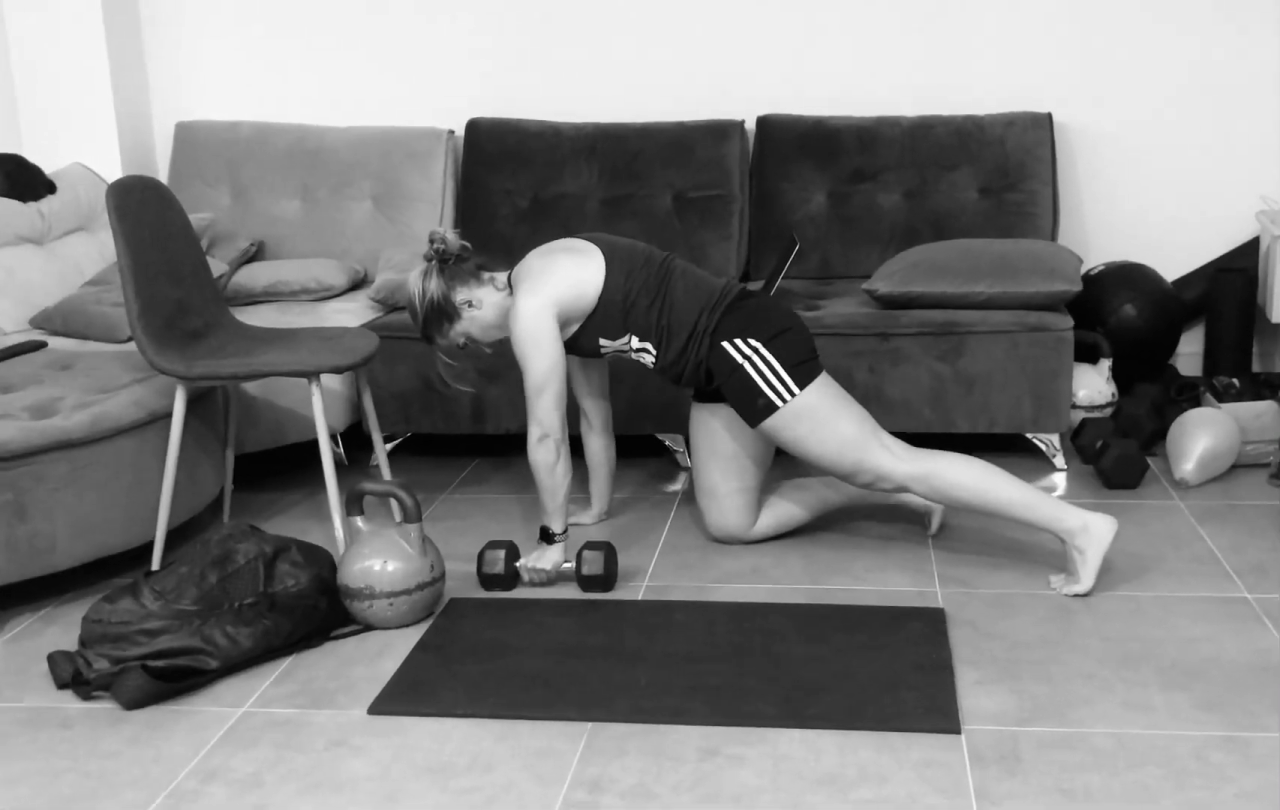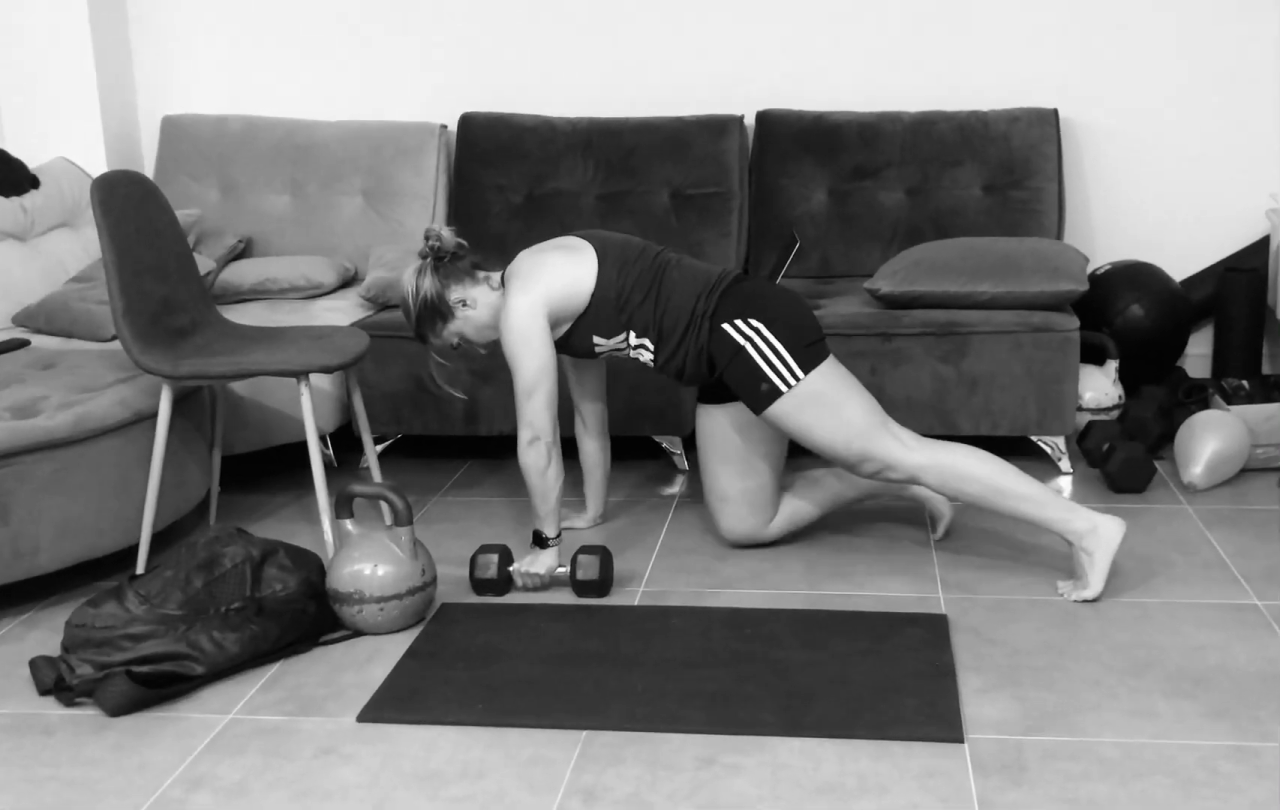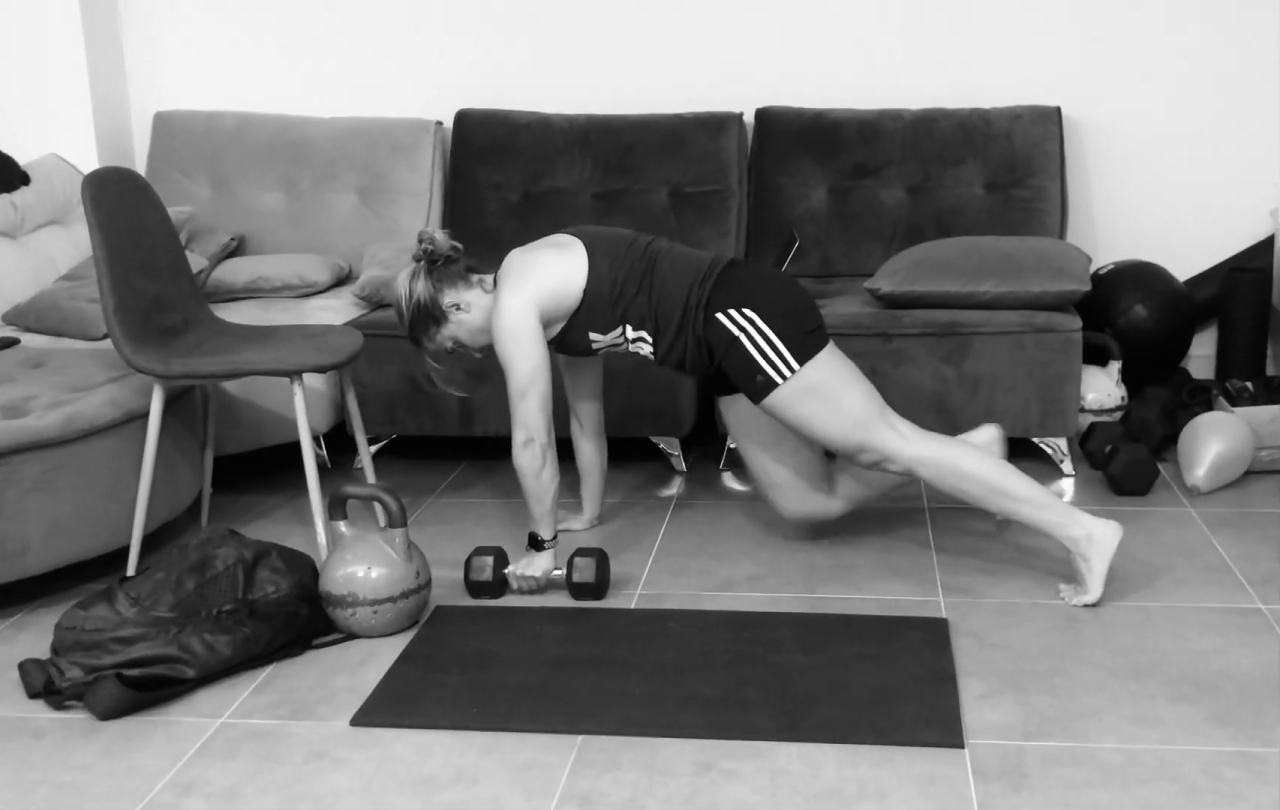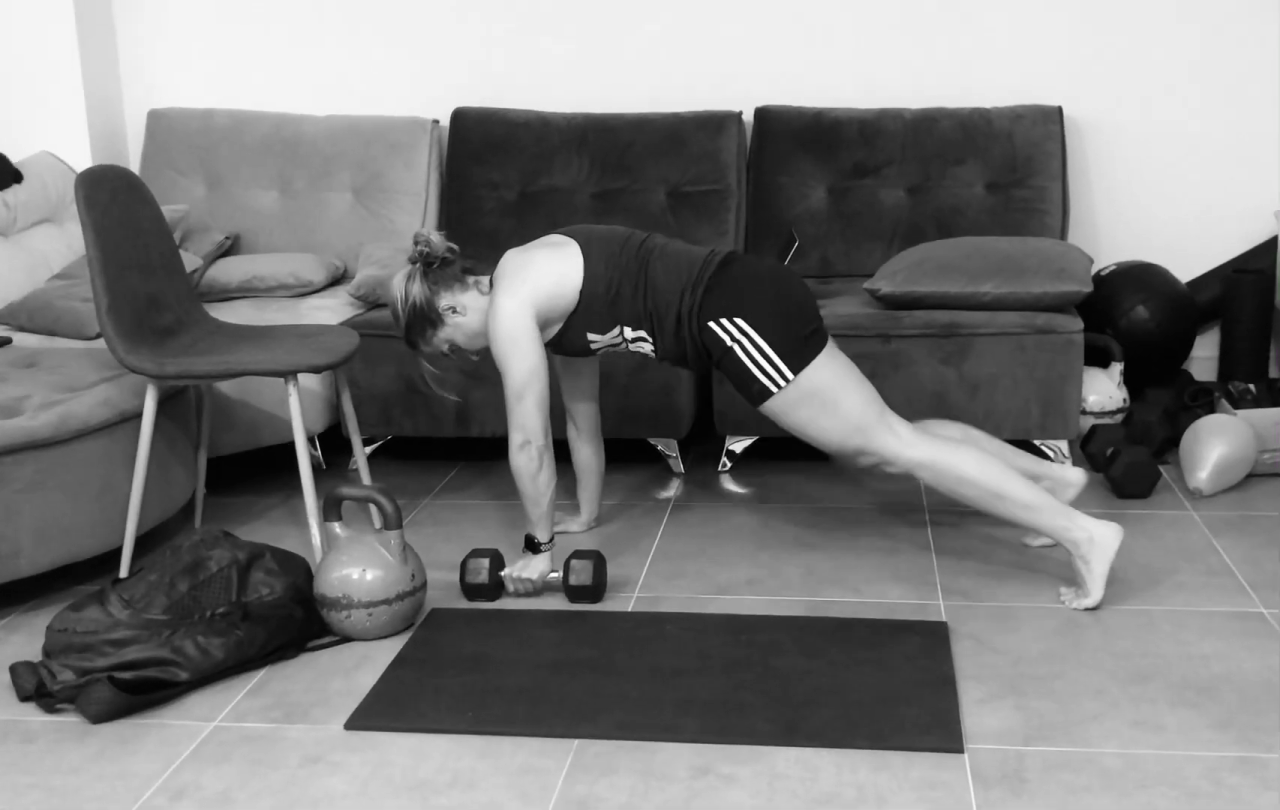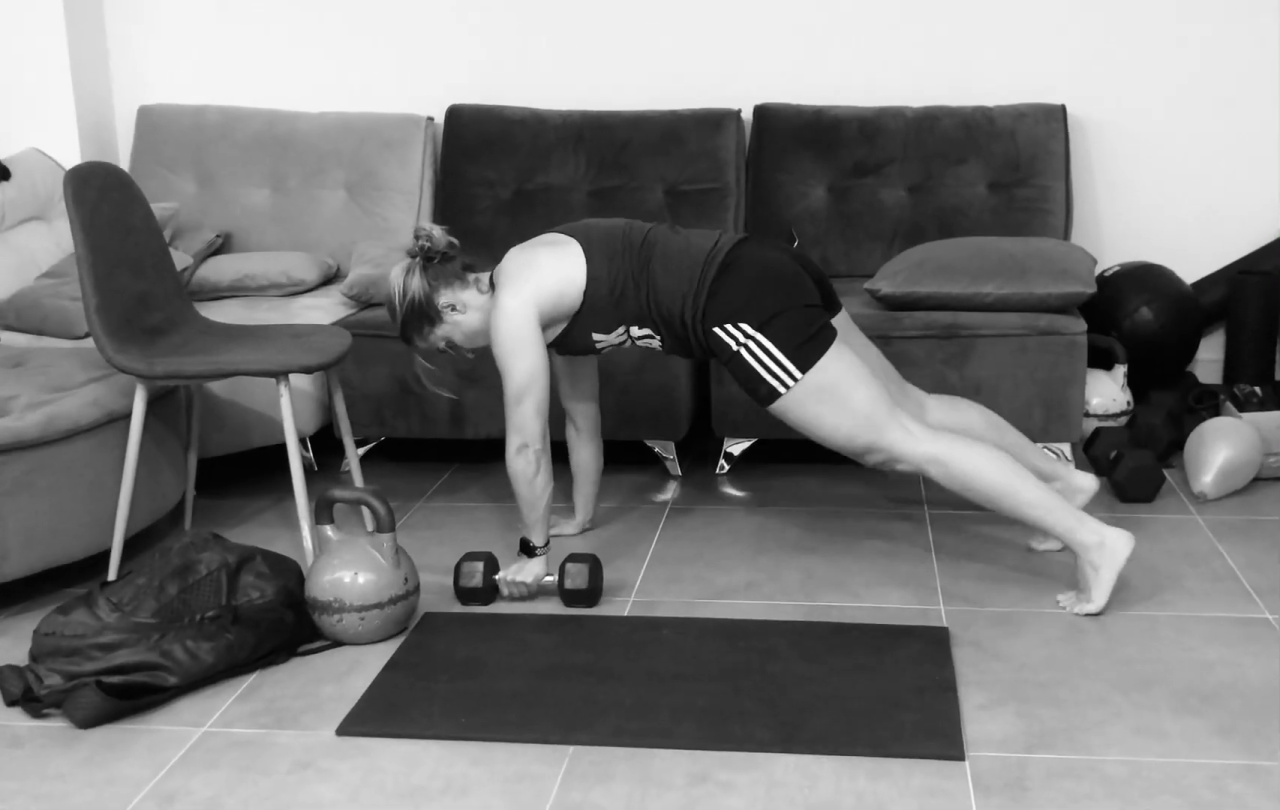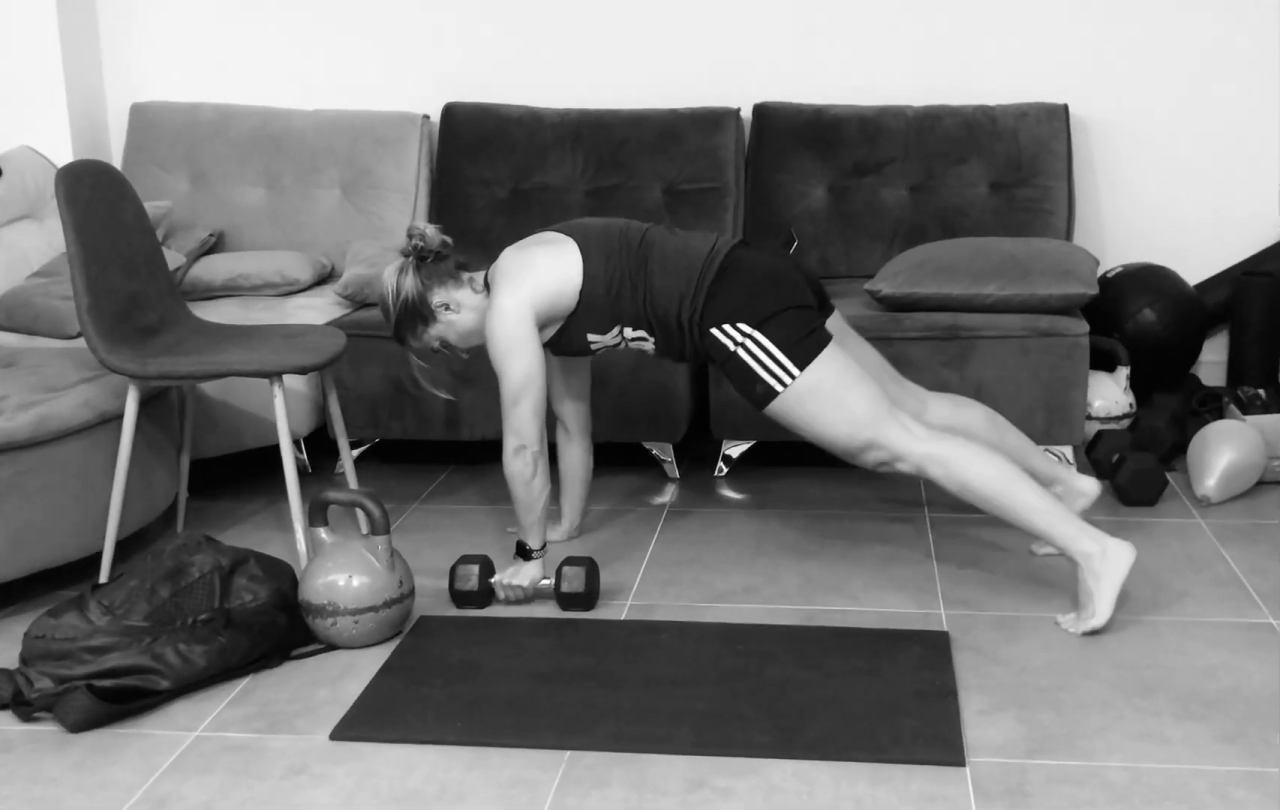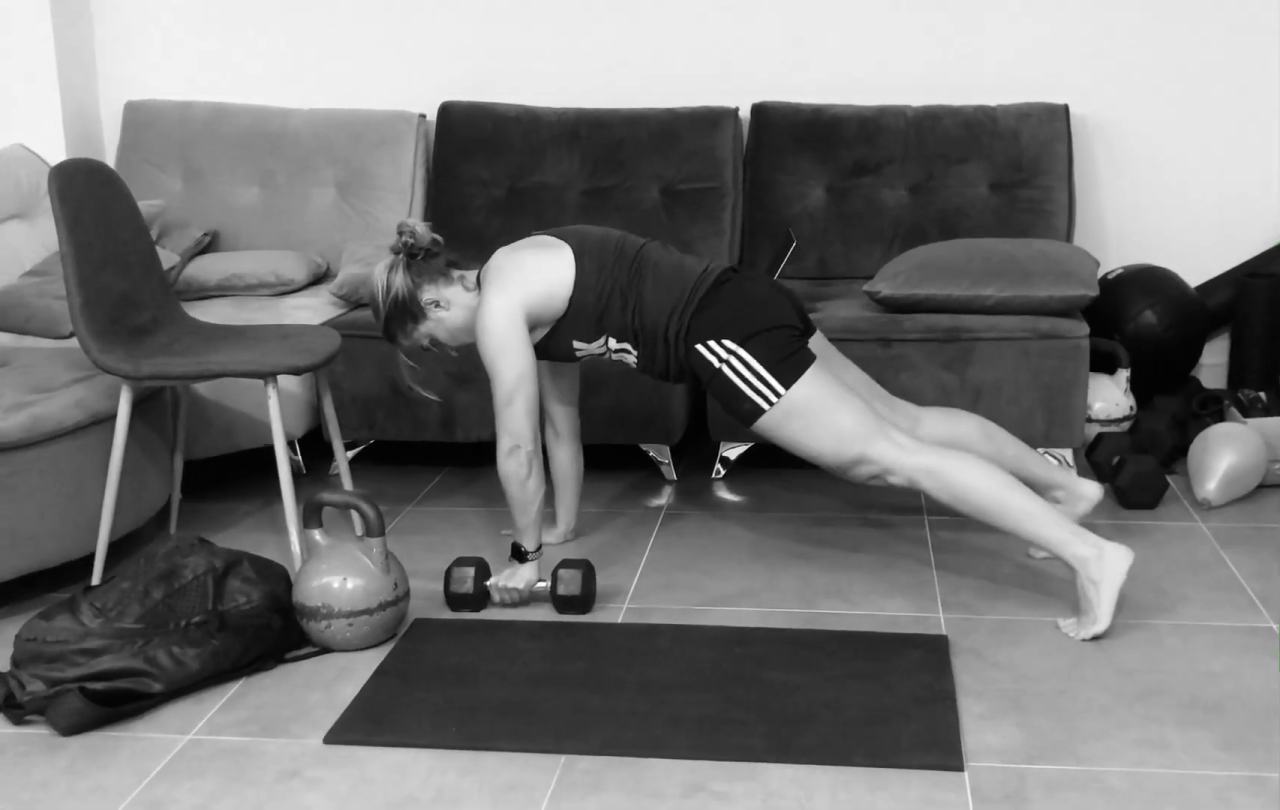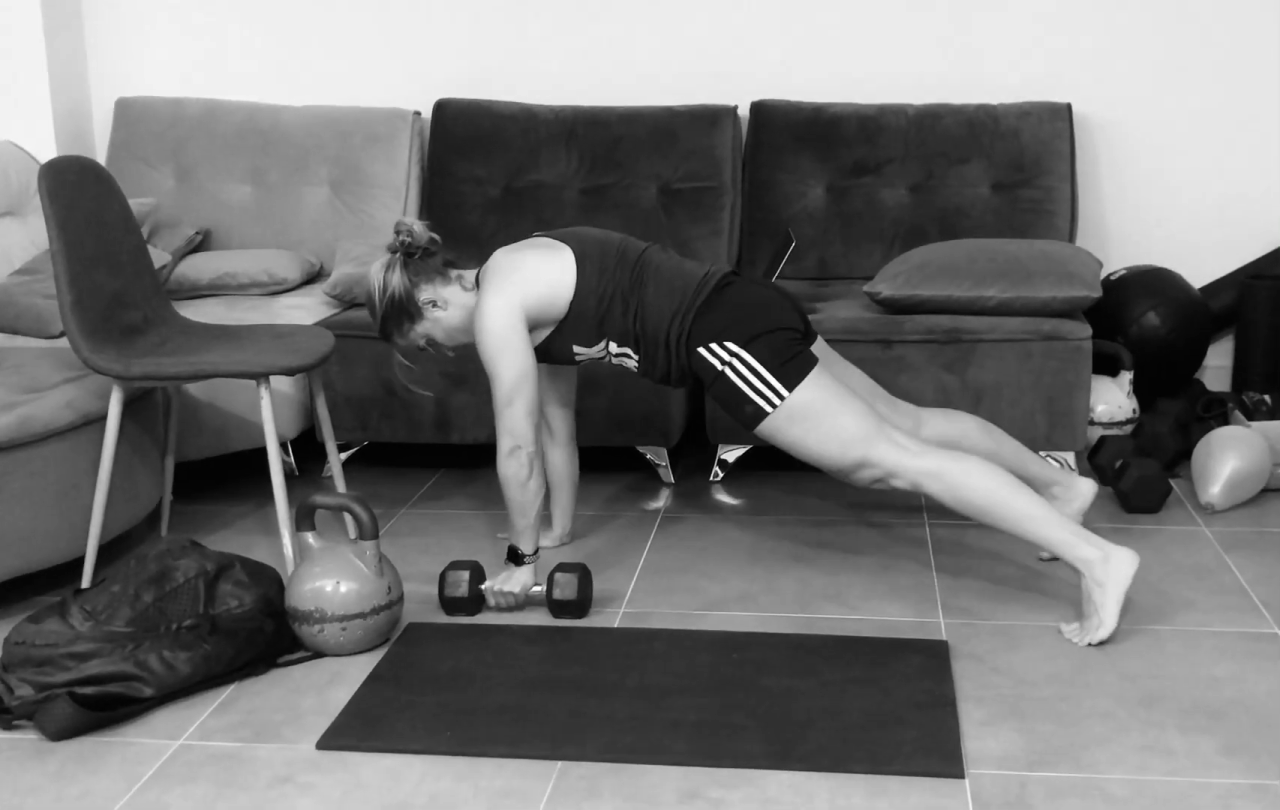
dt=0.2s
person 1, frame 1
left shoulder: (529, 303)
right shoulder: (556, 289)
left elbow: (546, 434)
right elbow: (594, 405)
left wrist: (551, 536)
right wrist: (596, 508)
left hip: (746, 340)
right hip: (727, 356)
left knee: (884, 458)
right knee: (731, 523)
left ankle: (1077, 524)
right ankle: (890, 490)
person 1, frame 2
left shoulder: (520, 304)
right shoulder: (552, 294)
left elbow: (537, 437)
right elbow: (589, 408)
left wrist: (544, 540)
right wrist: (591, 511)
left hip: (747, 326)
right hip: (733, 345)
left knee: (891, 450)
right knee: (742, 526)
left ankle: (1086, 526)
right ankle: (906, 479)
person 1, frame 3
left shoulder: (512, 304)
right shoulder: (546, 290)
left elbow: (532, 439)
right elbow: (586, 407)
left wrist: (540, 542)
right wrist: (587, 512)
left hip: (743, 312)
right hip: (739, 320)
left knee: (885, 443)
right knee: (809, 501)
left ankle: (1082, 531)
right ankle: (964, 452)
person 1, frame 4
left shoulder: (508, 306)
right shoulder: (542, 289)
left elbow: (529, 442)
right elbow: (582, 409)
left wrist: (537, 545)
right wrist: (586, 515)
left hip: (739, 309)
right hip: (749, 291)
left knee: (888, 444)
right knee: (884, 432)
left ankle: (1083, 533)
right ankle: (1051, 477)
person 1, frame 5
left shoulder: (511, 308)
right shoulder: (542, 285)
left elbow: (526, 445)
right elbow: (581, 411)
left wrist: (533, 548)
right wrist: (578, 517)
left hip: (745, 304)
right hip: (762, 272)
left knee: (898, 441)
right knee: (910, 408)
left ankle: (1095, 539)
right ankle: (1066, 480)
person 1, frame 6
left shoulder: (507, 305)
right shoulder: (539, 286)
left elbow: (522, 445)
right elbow: (571, 413)
left wrist: (530, 552)
right wrist: (568, 523)
left hip: (739, 309)
right hip: (757, 281)
left knee: (897, 442)
right knee: (909, 405)
left ankle: (1094, 551)
right ankle: (1067, 483)
person 1, frame 7
left shoulder: (497, 305)
right shoulder: (527, 285)
left elbow: (517, 445)
right elbow: (560, 416)
left wrist: (525, 554)
right wrist: (563, 526)
left hip: (724, 331)
right hip: (742, 307)
left knee: (888, 455)
right knee: (902, 419)
left ankle: (1092, 556)
right ankle: (1066, 487)
person 1, frame 8
left shoulder: (496, 306)
right shoulder: (524, 283)
left elbow: (516, 446)
right elbow: (555, 417)
left wrist: (521, 558)
right wrist: (559, 528)
left hip: (727, 334)
right hip: (739, 315)
left knee: (892, 460)
right knee: (901, 420)
left ankle: (1097, 558)
right ankle: (1062, 486)
